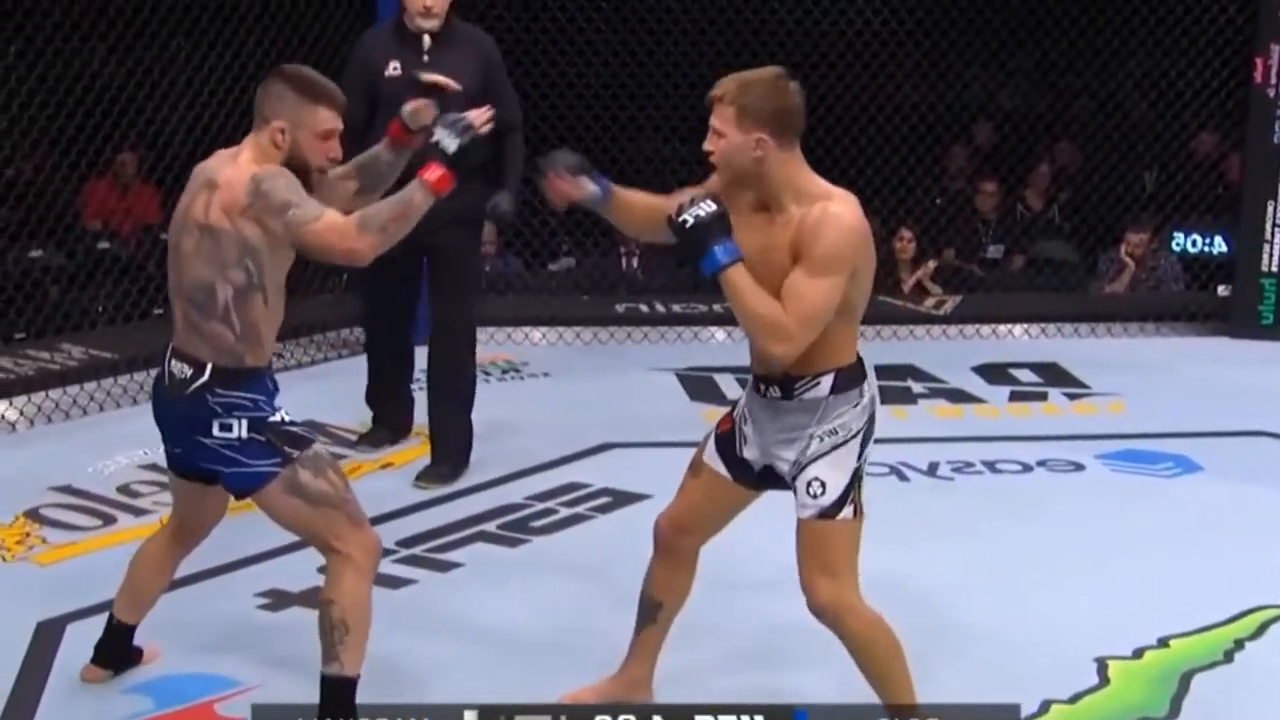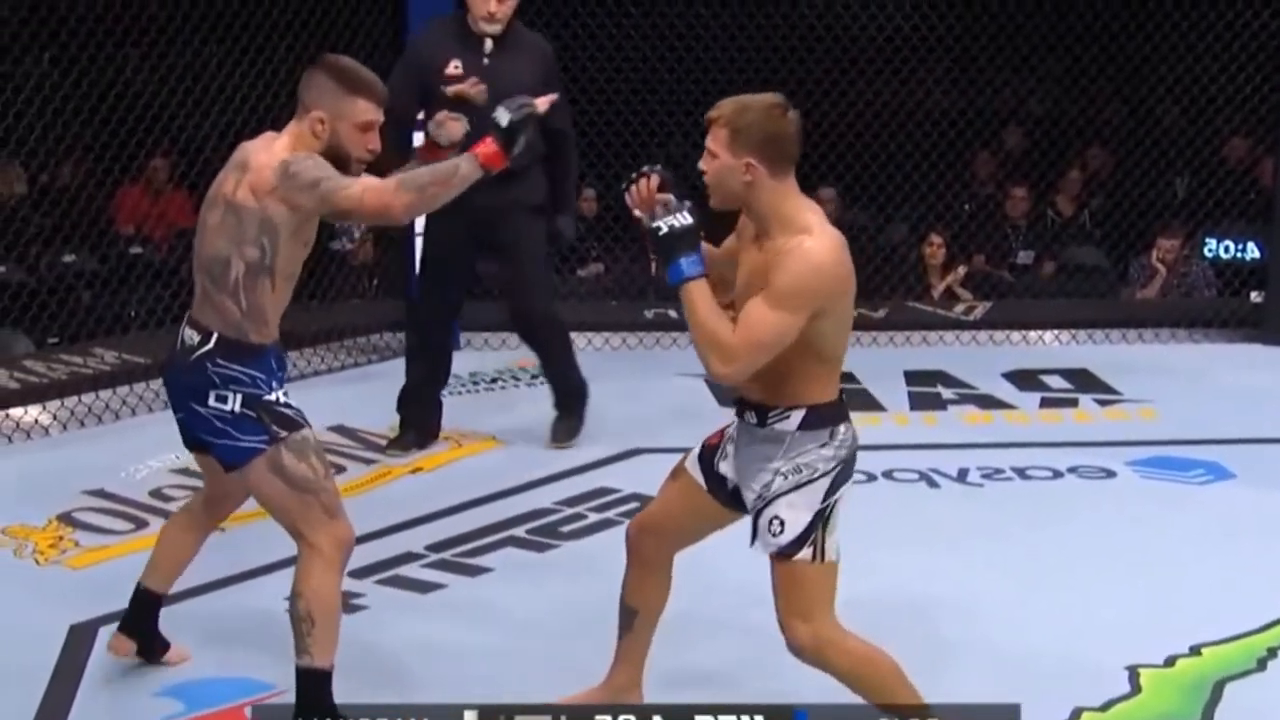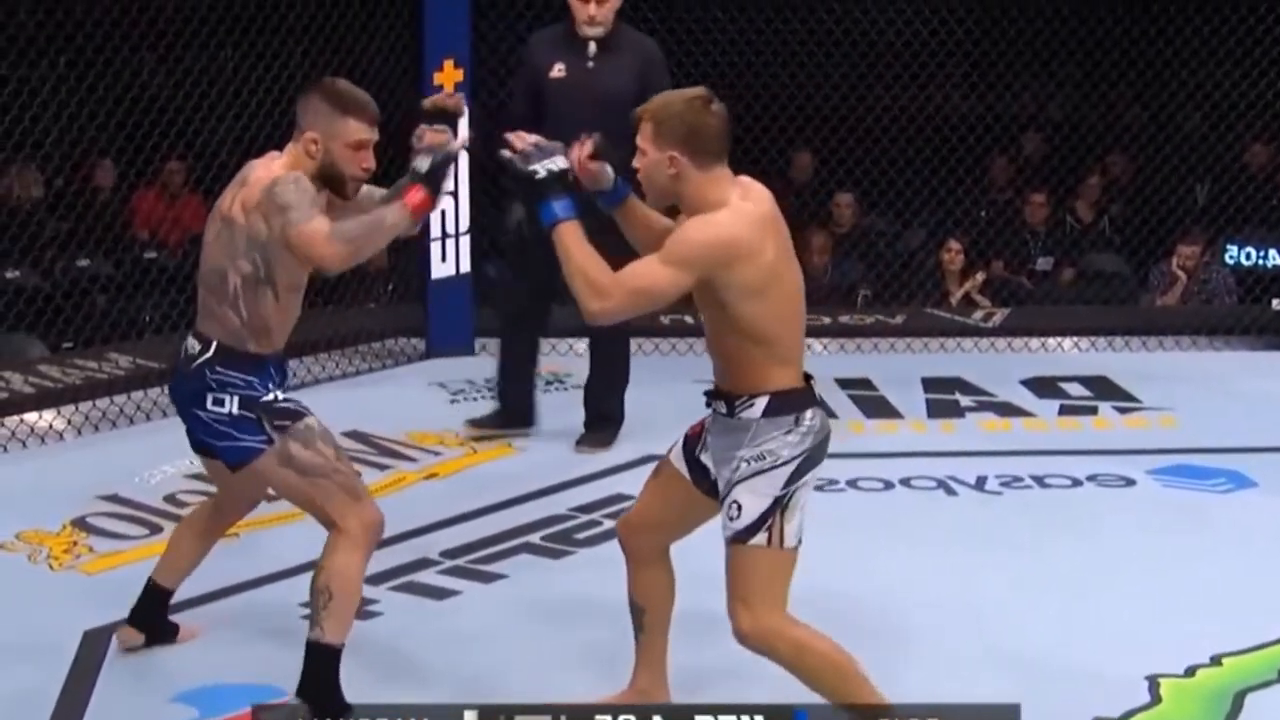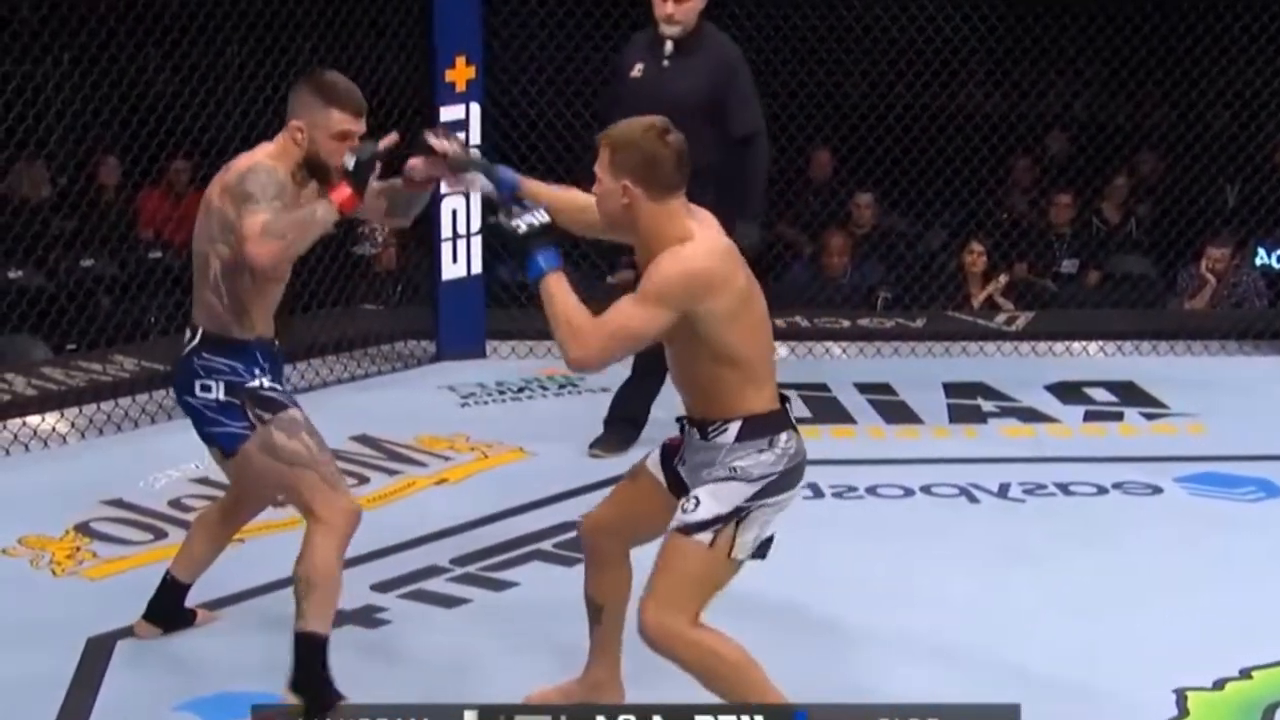
dt=0.4s
person 1, frame 1
left shoulder: (224, 169)
right shoulder: (259, 186)
left elbow: (349, 188)
right elbow: (354, 243)
left wrist: (406, 134)
right wrist: (438, 173)
left hip: (184, 389)
right hip: (230, 401)
left knee: (188, 525)
right knee: (355, 548)
left ankle: (110, 651)
person 1, frame 2
left shoulder: (268, 152)
right shoulder: (291, 170)
left elbow: (382, 197)
right elbow: (393, 202)
right wrist: (493, 148)
left hip: (204, 363)
right hip: (235, 376)
left knee: (214, 501)
right knee: (328, 537)
left ankle: (137, 630)
person 1, frame 3
left shoulder: (300, 179)
right shoulder: (283, 185)
left elbow: (384, 214)
right elbow: (330, 252)
left wrist: (426, 159)
right wrist: (422, 190)
left hip: (212, 374)
right hip: (237, 383)
left knee: (232, 502)
right knee: (358, 521)
left ankle: (146, 620)
person 1, frame 4
left shoulder: (306, 174)
right shoulder: (260, 175)
left elbow: (393, 209)
right elbow: (266, 252)
left wrist: (426, 173)
right wrist: (344, 192)
left hip: (235, 363)
right hip: (226, 369)
left knee: (253, 493)
right knee: (335, 512)
left ankle: (163, 610)
person 2, frame 1
left shoulder: (836, 222)
right shoulder: (738, 189)
left elbow: (783, 339)
right elbow: (658, 218)
left wrist: (720, 253)
right wrist: (594, 192)
left hip: (827, 413)
right hip: (761, 404)
left knee: (830, 596)
right knee: (674, 532)
left ankle: (911, 713)
right ankle: (633, 680)
person 2, frame 2
left shoulder: (812, 256)
right shoulder: (758, 219)
left elbow: (727, 361)
right elbow: (725, 279)
left wrist: (680, 260)
right wrist: (669, 219)
left hip: (805, 445)
right hip: (750, 430)
left knee: (810, 633)
right knee: (647, 537)
person 2, frame 3
left shoulder: (723, 233)
right shoulder: (743, 194)
left elbow: (603, 300)
right elbow: (667, 248)
left wrist: (555, 202)
right wrist: (609, 189)
left hip: (775, 430)
right hip: (734, 418)
left knee: (758, 622)
right knee: (640, 531)
left ankle: (887, 712)
right ankle: (648, 688)
person 2, frame 4
left shoulder: (691, 264)
right shoulder: (682, 221)
left elbow: (585, 351)
right elbow: (586, 212)
left wrist: (542, 260)
right wrist: (493, 174)
left hip: (752, 453)
right hip: (706, 439)
left knee: (665, 621)
right knee: (601, 531)
right ankle: (600, 681)
person 3, frame 1
left shoulder: (477, 48)
right shoulder: (373, 48)
left elbow: (509, 125)
right elbow: (350, 129)
left wrist: (506, 188)
left hip: (458, 205)
left knee: (452, 326)
right knee: (385, 319)
left ankle: (451, 448)
right ankle: (390, 417)
person 3, frame 2
left shoulder: (536, 52)
right shoulder: (432, 44)
left elbow: (559, 135)
right elbow: (395, 119)
left wrist: (566, 207)
left hip: (519, 199)
right hip: (451, 198)
left knee: (533, 308)
right knee: (430, 314)
left ankle: (570, 401)
right ankle: (418, 421)
person 3, frame 3
left shoulder: (643, 55)
right shoulder: (543, 49)
right elbow: (520, 126)
right knee: (521, 303)
left ankle: (604, 417)
right ankle: (514, 409)
person 3, frame 4
left shoulder: (722, 57)
right shoulder: (637, 50)
left elbow: (752, 142)
right elbow: (616, 128)
left wrist: (748, 217)
left hip: (697, 205)
left ankle: (625, 420)
